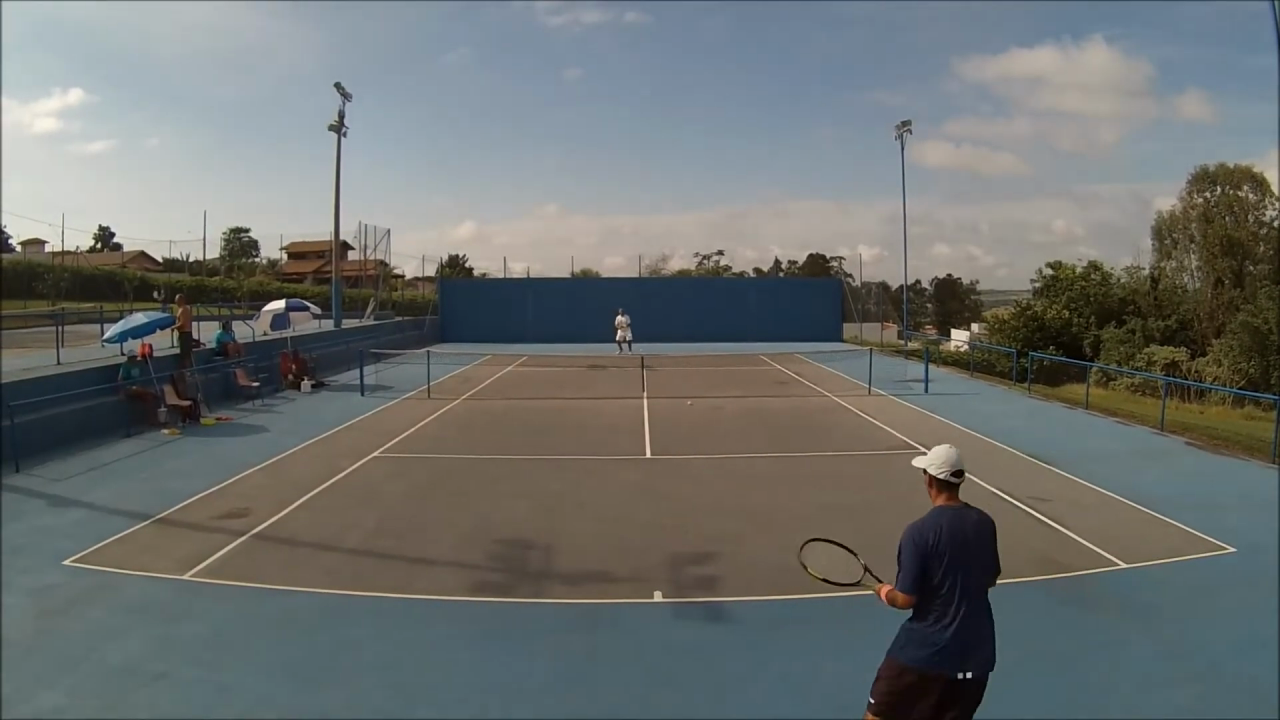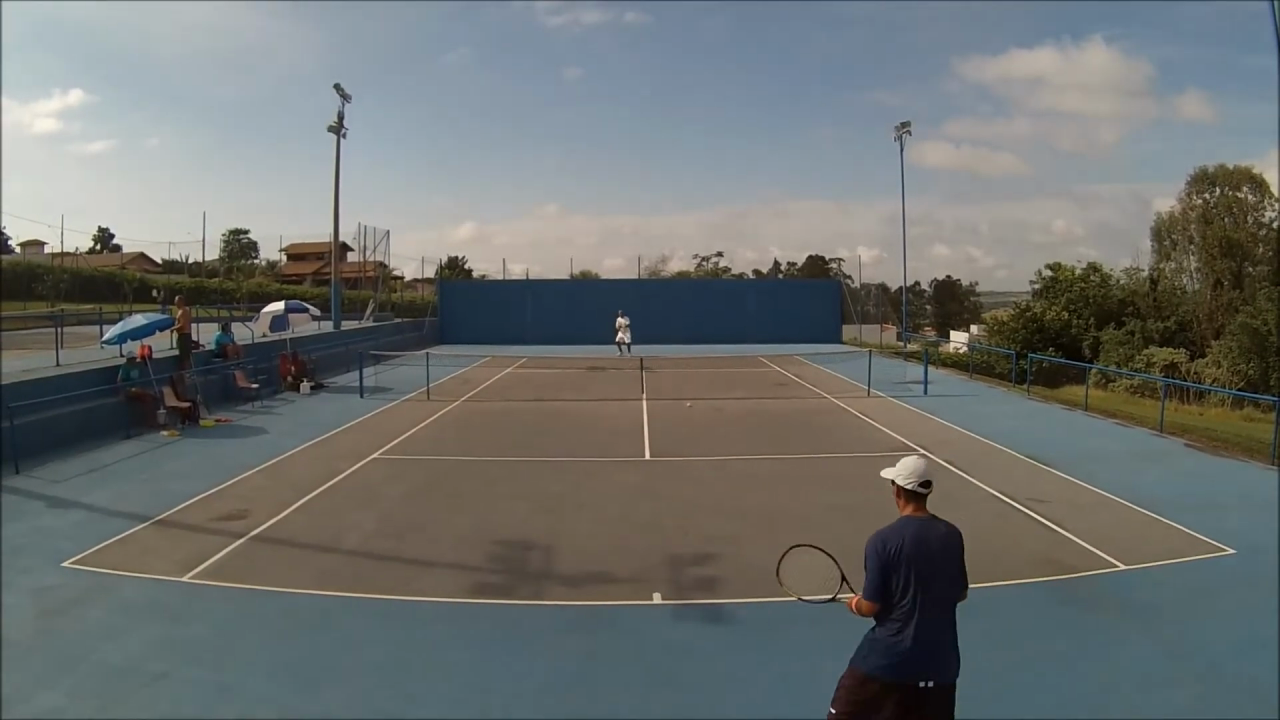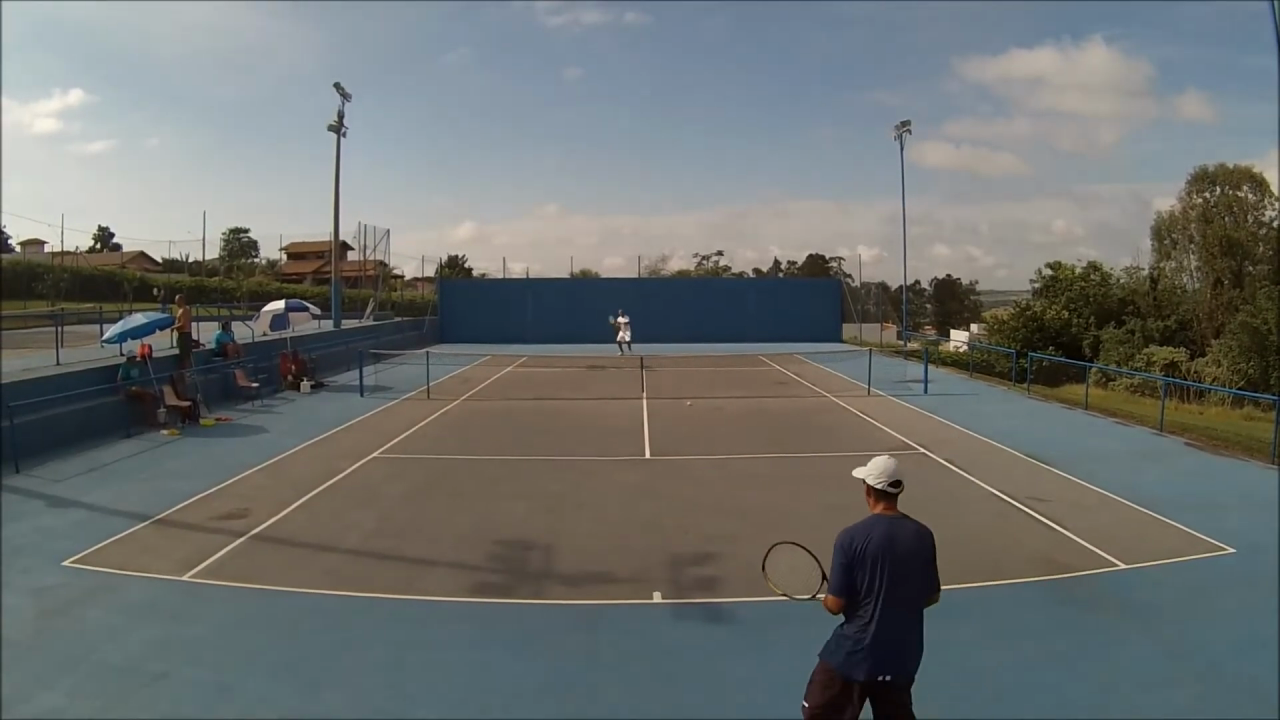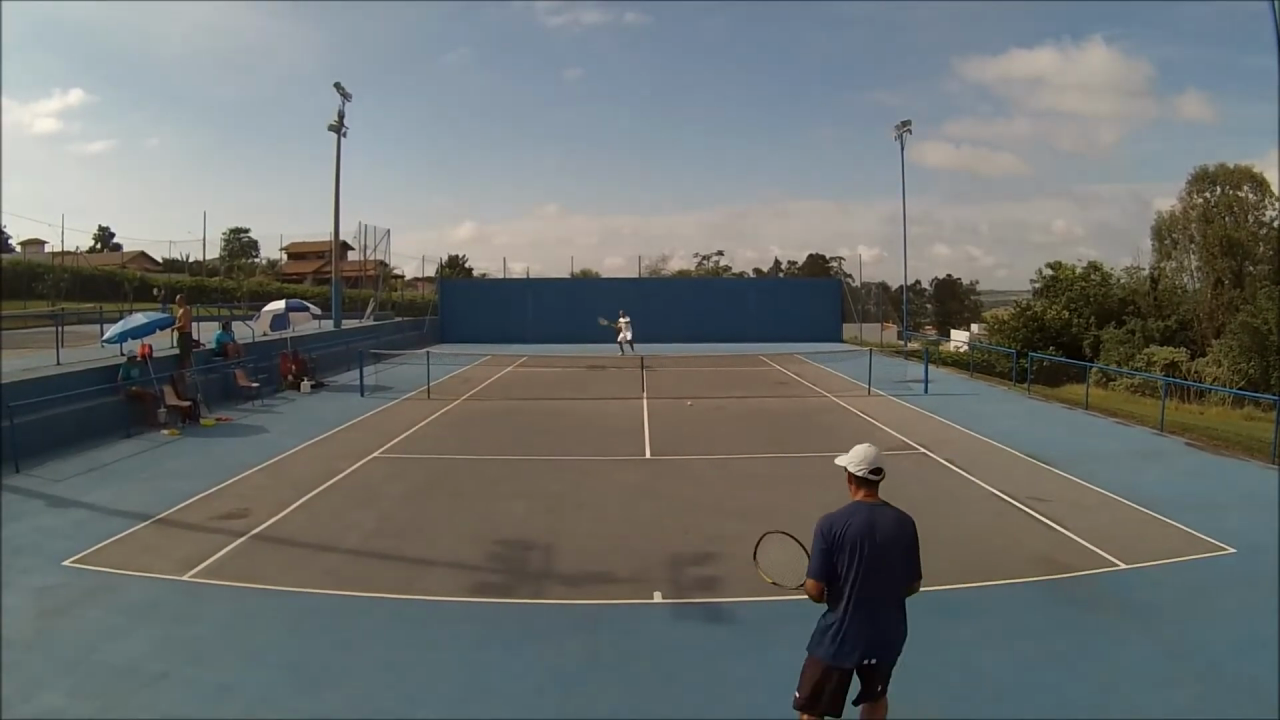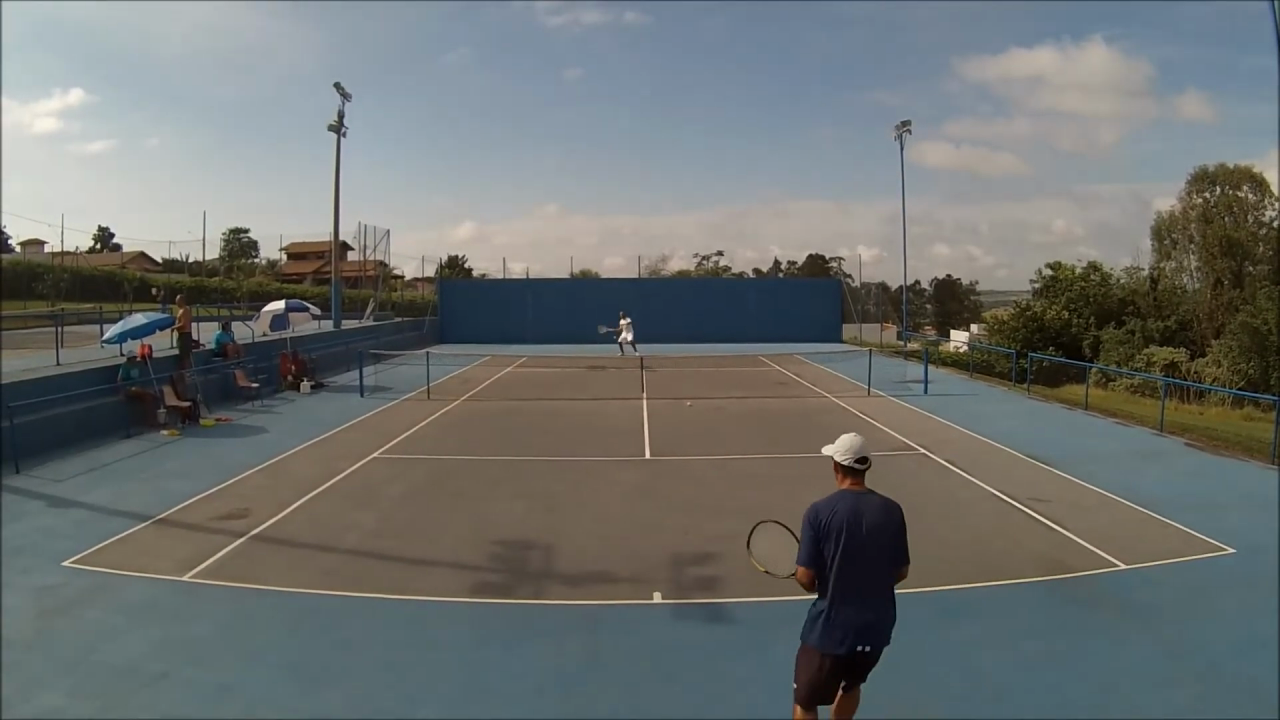
dt=0.1s
person 1, frame 1
left shoulder: (918, 532)
right shoulder: (985, 523)
left elbow: (906, 599)
right elbow: (990, 579)
left wrist: (886, 593)
left hip: (925, 648)
right hip: (975, 648)
person 1, frame 2
left shoulder: (882, 541)
right shoulder: (952, 536)
left elbow: (869, 608)
right elbow: (960, 594)
left wrist: (854, 604)
left hip: (886, 658)
right hip: (938, 658)
person 1, frame 3
left shoulder: (851, 538)
right shoulder: (923, 536)
left elbow: (835, 604)
right elbow: (932, 597)
left wrist: (827, 600)
left hip: (855, 651)
right hip: (903, 652)
person 1, frame 4
left shoulder: (831, 524)
right shoulder: (904, 523)
left elbow: (814, 588)
right elbow: (913, 585)
left wrist: (827, 597)
left hip: (839, 638)
right hip: (886, 637)
right knee: (875, 698)
person 1, frame 5
left shoulder: (819, 512)
right shoulder: (892, 511)
left elbow: (805, 577)
right elbow: (901, 572)
left hip: (830, 626)
right hip: (876, 624)
right knee: (850, 686)
